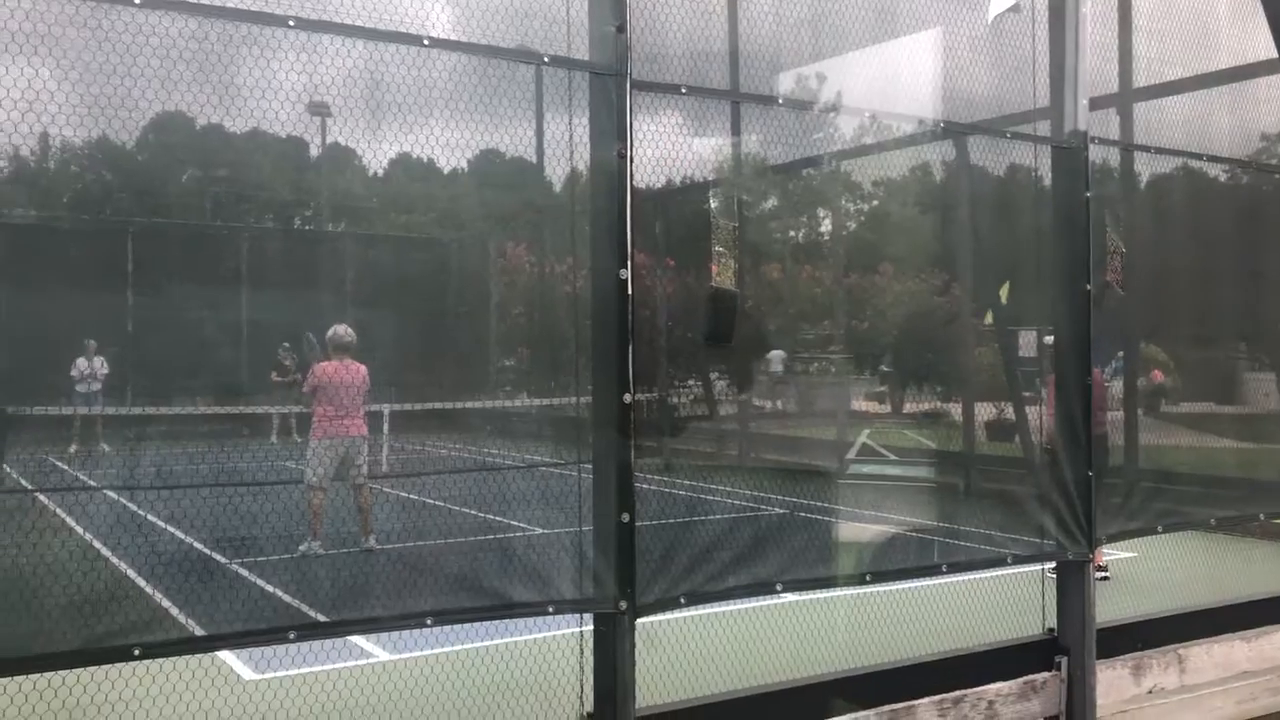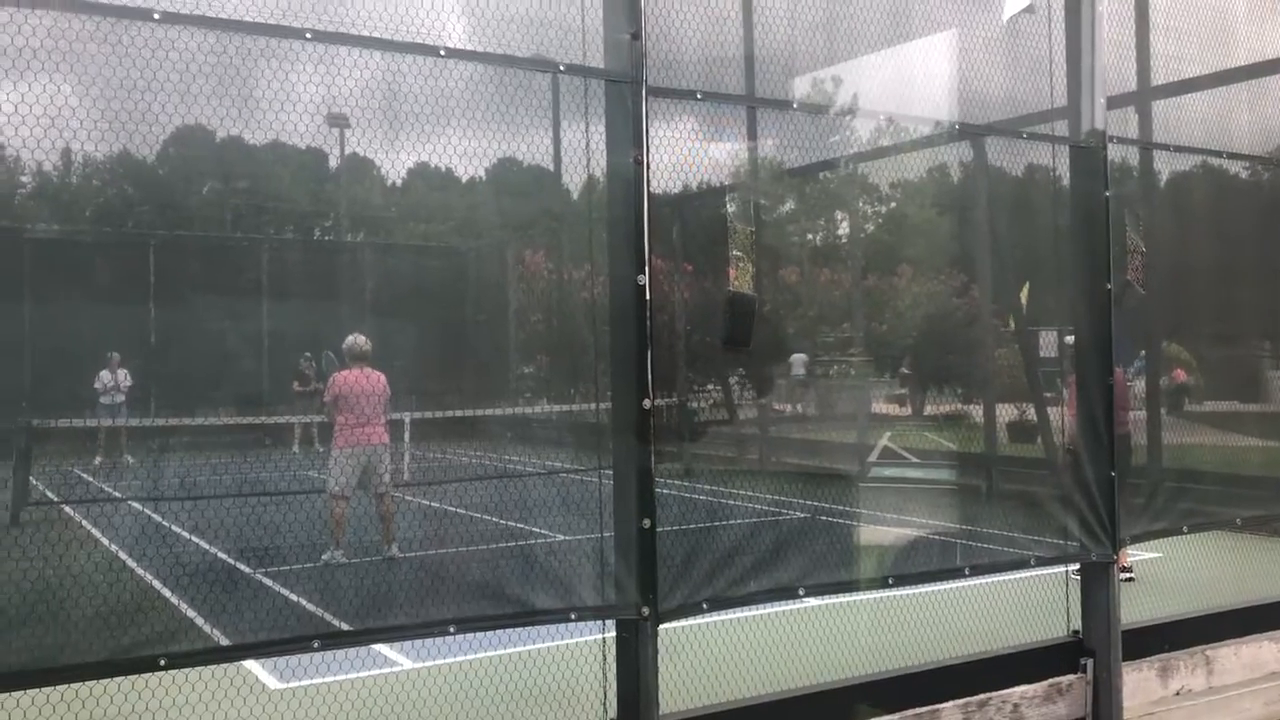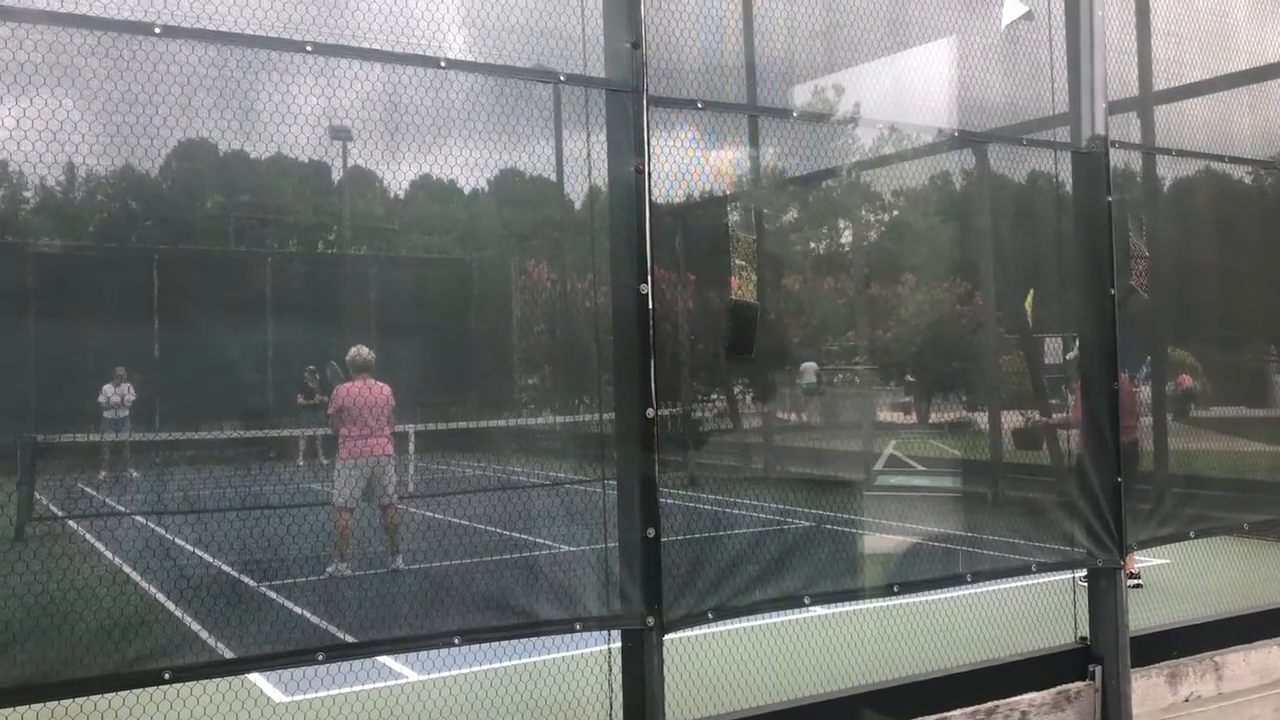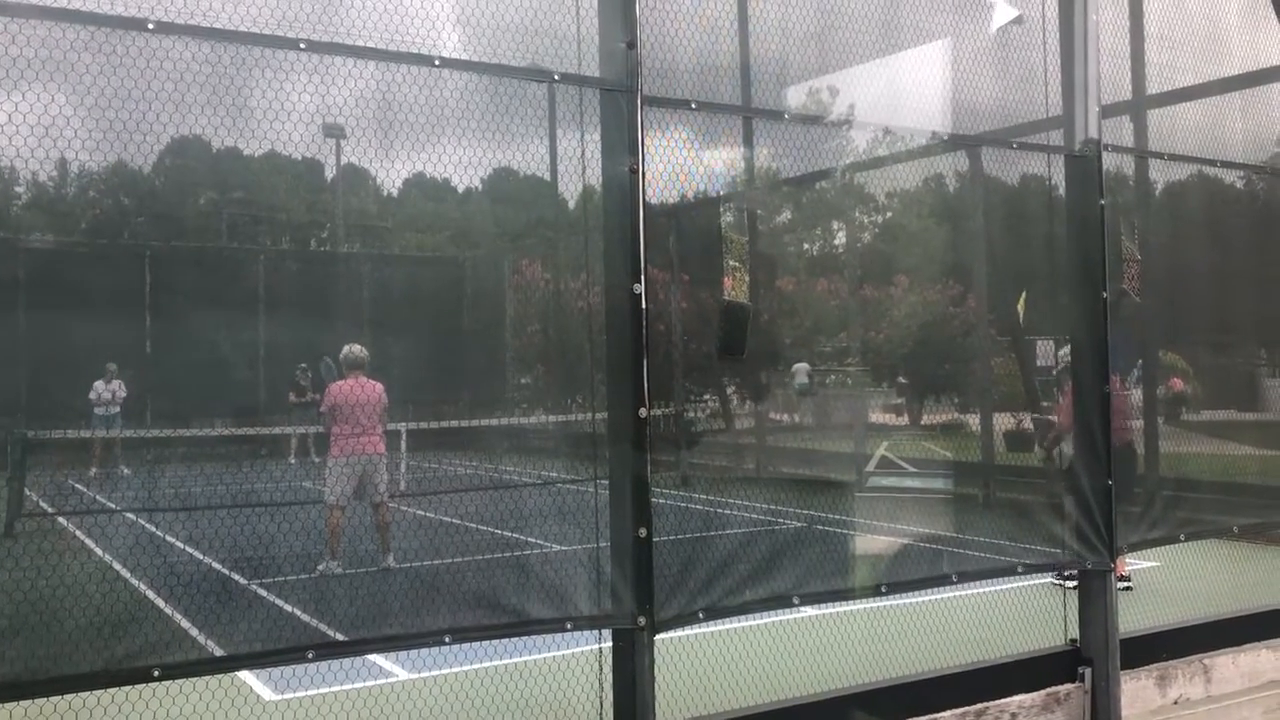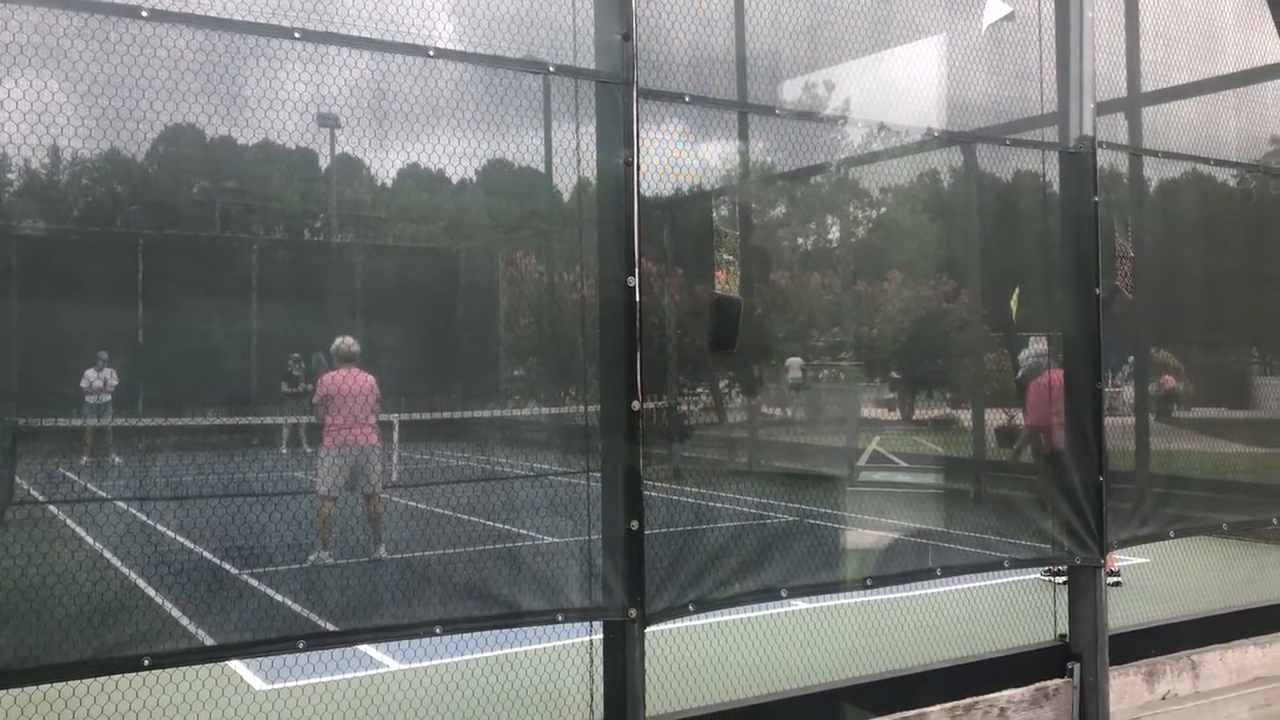
dt=0.5s
person 1, frame 1
left shoulder: (1059, 378)
right shoulder: (1096, 375)
left elbow: (1054, 417)
right elbow: (1102, 410)
left wrist: (1050, 444)
right hip: (1096, 443)
right ankle: (1098, 562)
person 1, frame 2
right shoulder: (1118, 374)
left elbow: (1077, 417)
right elbow: (1124, 408)
left wrist: (1071, 445)
right hip: (1119, 442)
right ankle: (1123, 563)
person 1, frame 3
right shoulder: (1124, 379)
left elbow: (1077, 421)
right elbow: (1133, 414)
left wrist: (1048, 422)
right hip: (1127, 448)
right ankle: (1130, 569)
person 1, frame 4
left shoulder: (1075, 386)
right shoulder: (1114, 382)
left elbow: (1064, 427)
right elbow: (1125, 418)
left wrist: (1048, 447)
right hip: (1124, 451)
left ankle: (1074, 570)
right ankle: (1121, 572)
person 1, frame 5
left shoulder: (1038, 384)
left elbow: (1034, 425)
left wrist: (1018, 448)
left hip: (1061, 450)
left ankle: (1062, 566)
right ankle: (1110, 566)
person 2, frame 1
left shoulder: (319, 370)
right shoulder: (362, 371)
left elbow: (309, 400)
left hip: (326, 435)
right hip: (356, 434)
left knee: (316, 487)
right knee: (361, 485)
left ankle: (315, 541)
right ankle: (368, 537)
person 2, frame 2
left shoulder: (337, 380)
right shoulder: (381, 379)
left elbow: (331, 414)
left hip: (347, 444)
right hip: (378, 442)
left knee: (339, 496)
right knee: (384, 494)
left ankle: (337, 550)
right ankle: (390, 545)
person 2, frame 3
left shoulder: (341, 392)
right shoulder: (385, 390)
left elbow: (336, 427)
left hip: (351, 455)
right hip: (383, 453)
left knee: (343, 508)
right knee: (389, 505)
left ankle: (342, 562)
right ankle: (395, 557)
person 2, frame 4
left shoulder: (334, 390)
right shoulder: (379, 389)
left elbow: (329, 425)
right elbow: (383, 423)
left hip: (343, 453)
right hip: (375, 451)
left knee: (335, 507)
right knee: (381, 504)
left ankle: (333, 560)
right ankle: (387, 556)
person 2, frame 5
left shoulder: (326, 380)
right shoulder: (370, 380)
left elbow: (321, 416)
left hip: (337, 443)
right hip: (368, 441)
left knee: (326, 496)
right knee: (372, 495)
left ankle: (324, 551)
right ankle: (378, 547)
